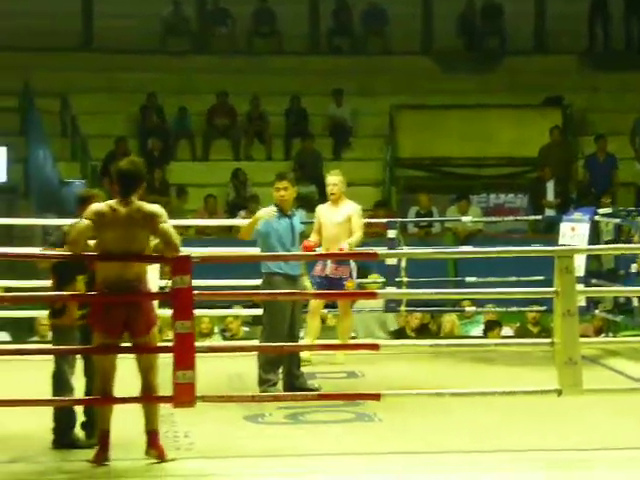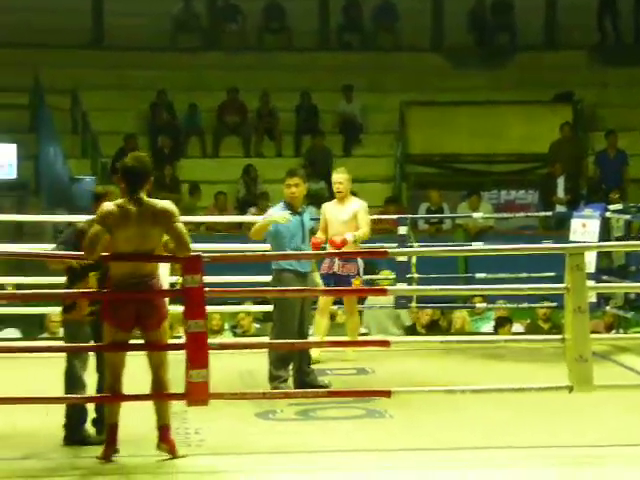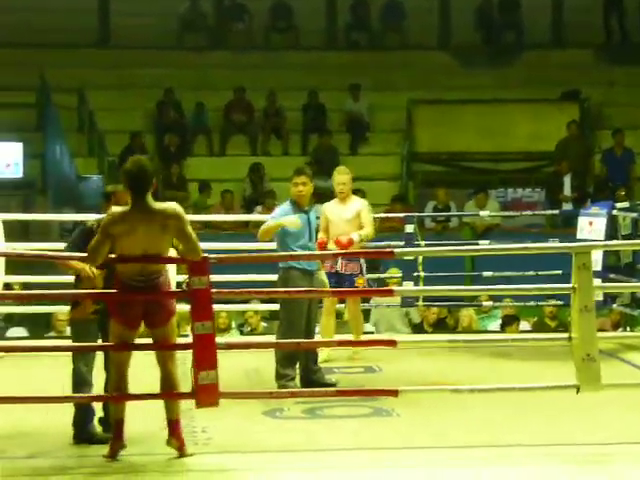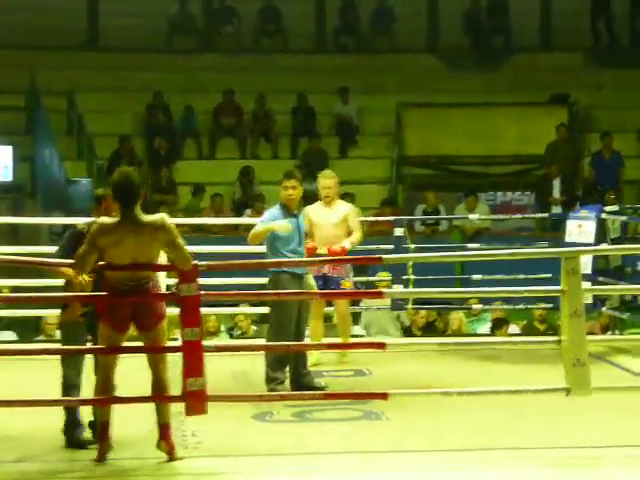
dt=0.1s
person 1, frame 1
left shoulder: (99, 211)
right shoulder: (152, 212)
left elbow: (73, 242)
right elbow: (173, 248)
left wrist: (88, 253)
right wrist: (154, 251)
left hip: (106, 301)
right hip: (138, 300)
left knee: (104, 378)
right knee: (149, 373)
left ankle: (102, 446)
right ankle: (153, 441)
person 1, frame 2
left shoulder: (110, 211)
right shoulder: (164, 210)
left elbow: (89, 253)
right elbow: (184, 251)
left wrist: (106, 247)
right wrist: (166, 249)
left hip: (119, 297)
right hip: (150, 295)
left knee: (114, 370)
right knee: (159, 367)
left ankle: (111, 440)
right ankle: (164, 435)
person 1, frame 3
left shoulder: (116, 217)
right shoulder: (171, 213)
left elbow: (93, 258)
right elbow: (195, 254)
left wrist: (112, 248)
left hip: (126, 293)
right hip: (158, 292)
left knee: (119, 367)
right knee: (168, 363)
left ankle: (117, 436)
right ankle: (174, 431)
person 1, frame 4
left shoulder: (104, 228)
right shoulder: (159, 225)
left elbow: (79, 268)
right elbow: (186, 265)
left wrist: (98, 252)
left hip: (115, 299)
right hip: (147, 297)
left knee: (105, 368)
right knee: (159, 366)
left ankle: (103, 437)
right ankle: (165, 434)
person 2, frame 1
right shoulder: (67, 234)
right hip: (67, 314)
left knee: (96, 372)
right knee: (65, 373)
left ankle: (92, 427)
right ankle: (64, 433)
person 2, frame 2
right shoulder: (79, 231)
right elbow: (55, 257)
right wrist: (73, 259)
right hip: (78, 310)
left knee: (107, 369)
right knee: (76, 369)
left ankle: (103, 424)
right ankle: (75, 428)
person 2, frame 3
right shoulder: (89, 230)
right elbow: (64, 258)
right wrist: (81, 266)
right hip: (87, 307)
right knee: (83, 366)
left ankle: (111, 422)
right ankle: (83, 426)
person 2, frame 4
right shoulder: (79, 233)
right elbow: (56, 262)
right wrist: (72, 274)
right hip: (77, 310)
right knee: (72, 370)
right ankle: (73, 428)
person 3, frame 1
left shoulder: (296, 216)
right shoulder: (268, 218)
right elbow: (244, 235)
left wrist: (303, 276)
right wrist: (256, 218)
left hip: (294, 280)
right hip: (276, 280)
left knee: (292, 335)
right knee: (273, 335)
left ankle: (294, 380)
right ankle: (268, 382)
person 3, frame 2
left shoulder: (306, 214)
right shoulder: (277, 212)
right elbow: (254, 235)
left wrist: (314, 272)
right wrist: (270, 220)
left hip: (304, 277)
right hip: (286, 277)
left knee: (302, 332)
right knee: (284, 331)
left ankle: (304, 376)
right ankle: (278, 379)
person 3, frame 3
left shoulder: (311, 212)
right shoulder: (284, 211)
right elbow: (262, 236)
left wrist: (320, 271)
right wrist: (280, 222)
left hip: (311, 275)
right hip: (292, 275)
left knee: (309, 330)
right knee: (291, 330)
left ankle: (311, 374)
right ankle: (285, 378)
person 3, frame 4
left shoulder: (301, 215)
right shoulder: (273, 215)
right elbow: (252, 239)
left wrist: (309, 275)
right wrist: (271, 227)
left hip: (300, 279)
right hip: (282, 279)
left knee: (298, 333)
right knee: (280, 333)
left ankle: (301, 378)
right ankle: (275, 381)
person 4, frame 1
left shoulder: (353, 208)
right shoulder: (320, 209)
left elbow: (358, 234)
left wrist: (345, 245)
right wrist: (310, 242)
left hip: (343, 264)
right hip: (323, 262)
left knee: (344, 309)
right knee: (314, 306)
person 4, frame 2
left shoulder: (359, 205)
right shoulder: (326, 207)
left elbow: (365, 231)
left wrist: (349, 237)
right wrist: (317, 240)
left hip: (351, 260)
right hip: (330, 260)
left knee: (351, 306)
right knee: (323, 305)
right ankle: (317, 348)
person 4, frame 3
left shoulder: (361, 204)
right shoulder: (327, 207)
left elbow: (370, 230)
right elbow: (323, 231)
left wrist: (355, 237)
right wrist: (321, 241)
left hip: (353, 259)
right hip: (331, 260)
left knee: (353, 307)
right knee: (328, 306)
right ankle: (326, 348)
person 4, frame 4
left shoulder: (347, 209)
right shoulder: (310, 210)
left elbow: (358, 233)
right elbow: (304, 235)
left wrist: (346, 244)
right wrist: (306, 245)
left hip: (339, 263)
right hip: (317, 263)
left knee: (343, 308)
right knee: (316, 310)
left ankle: (345, 344)
right ankle: (315, 352)
